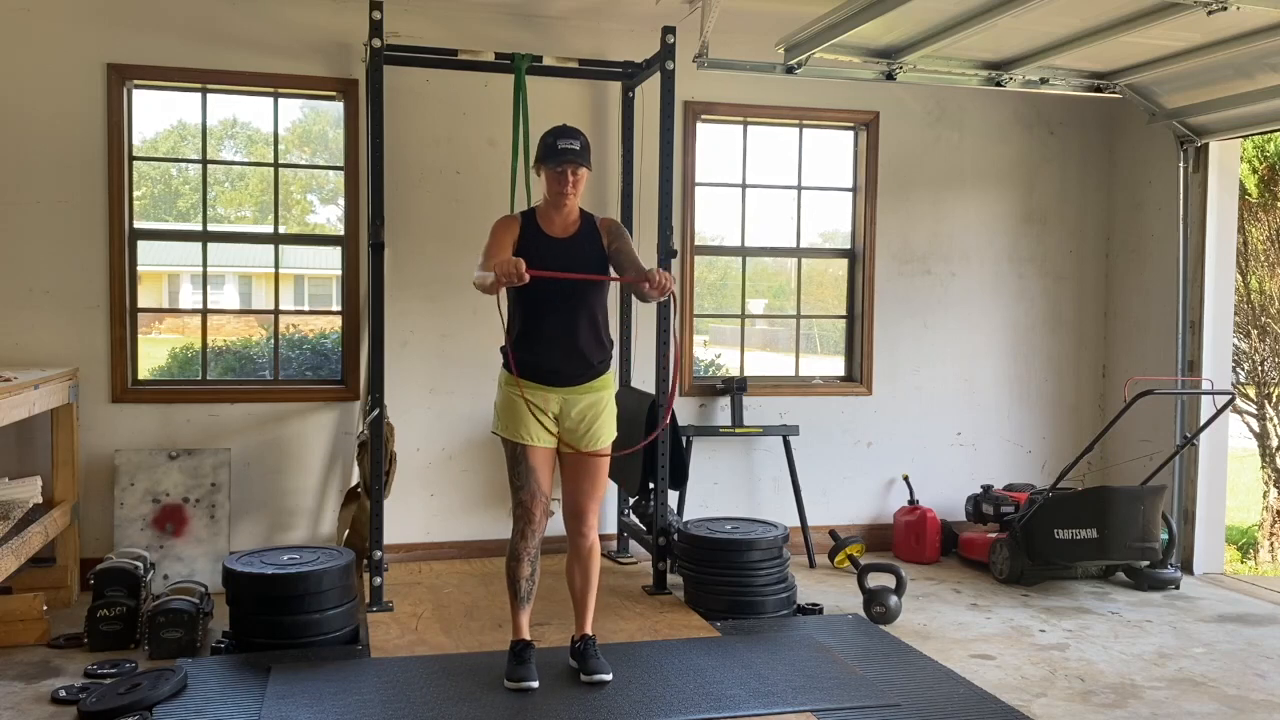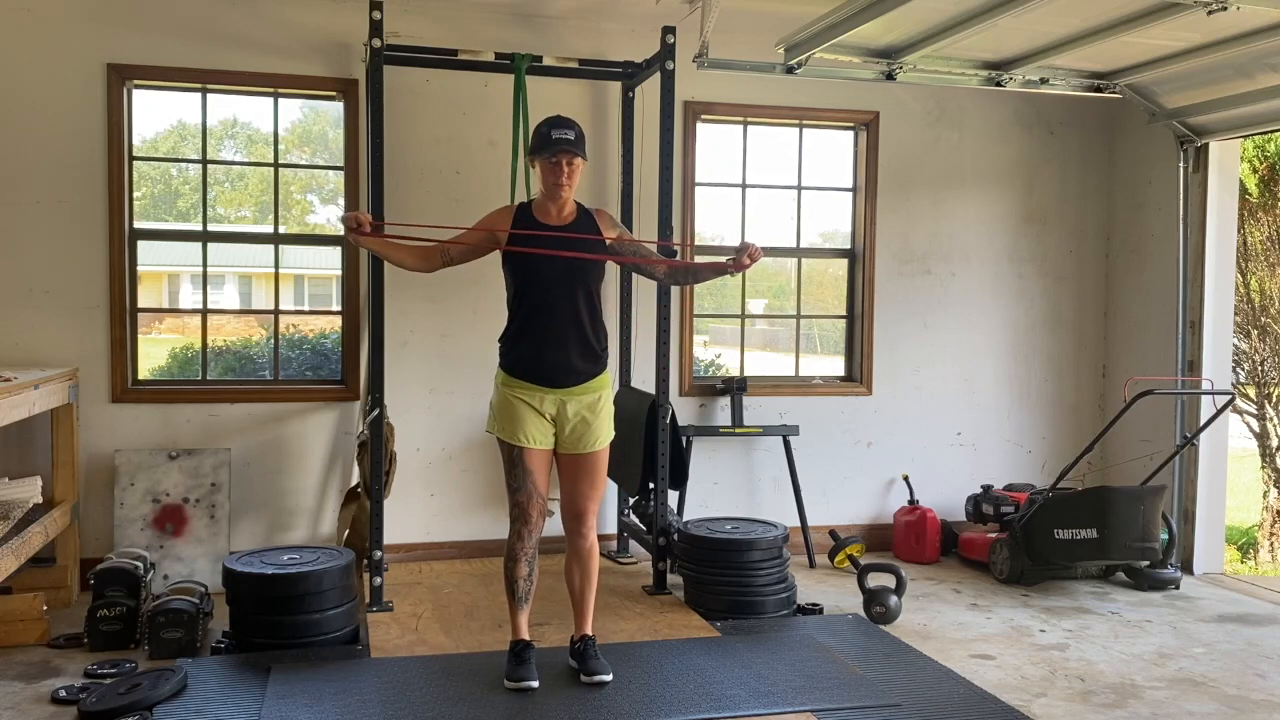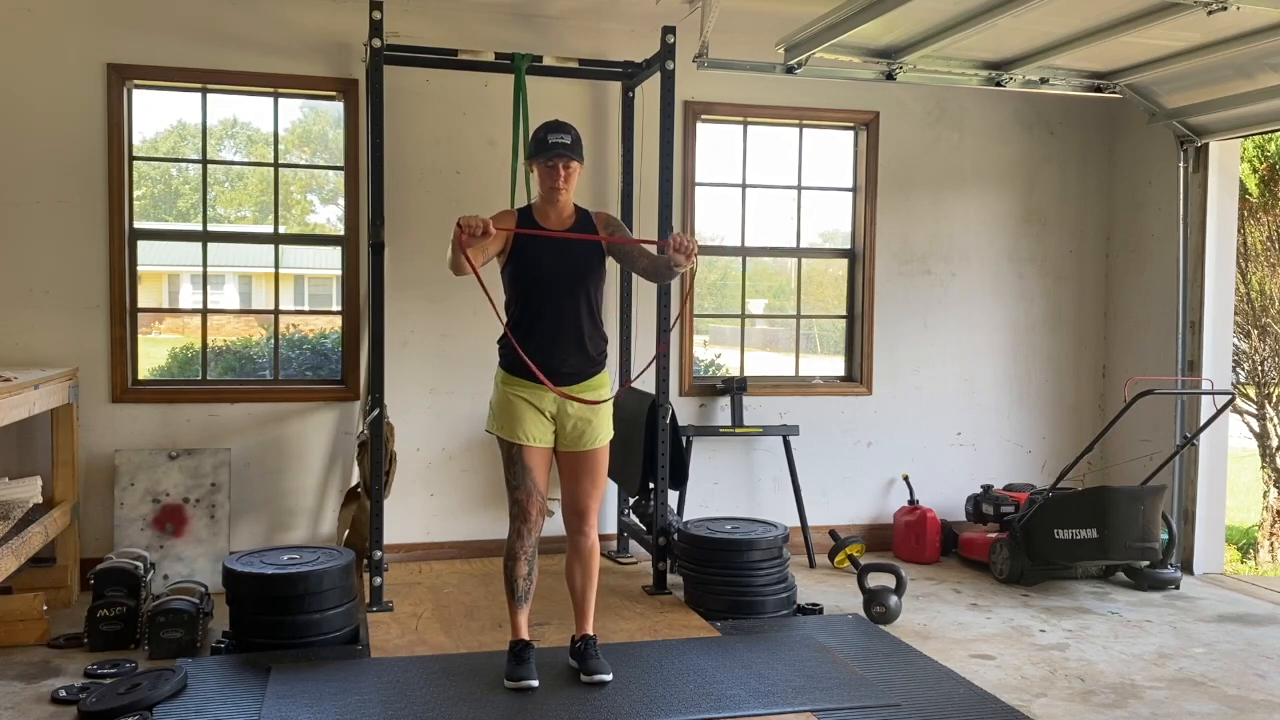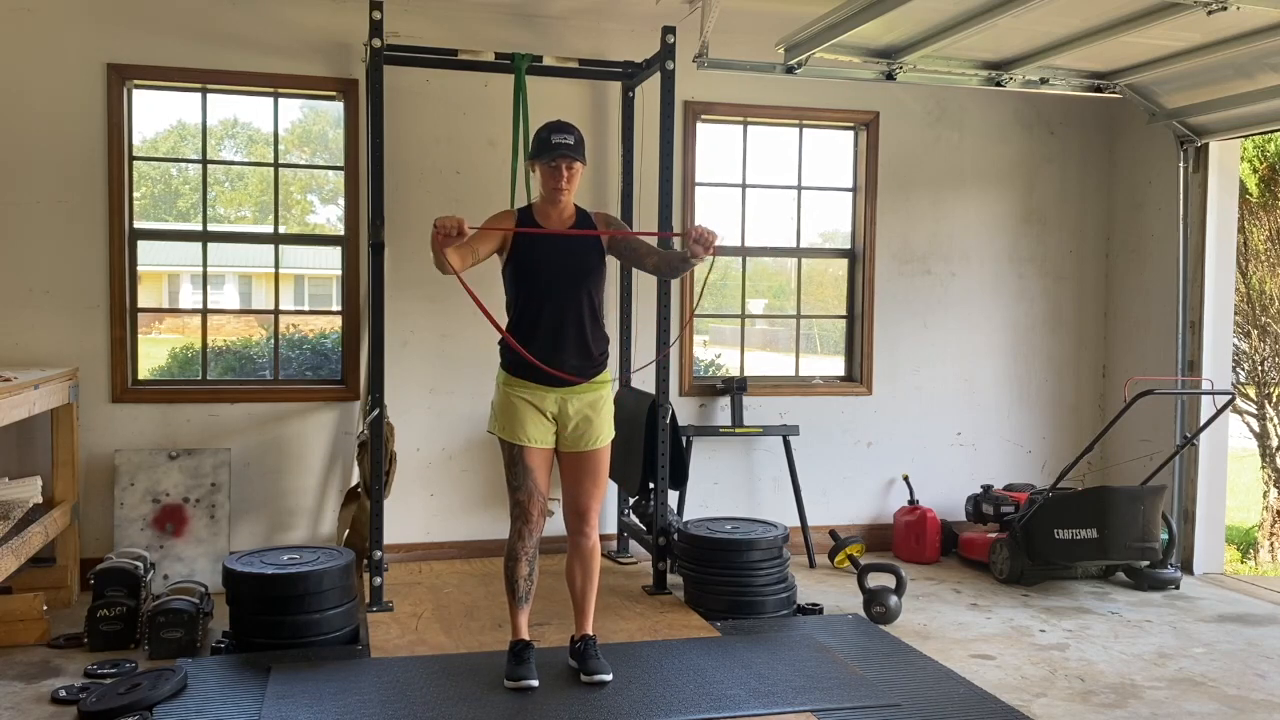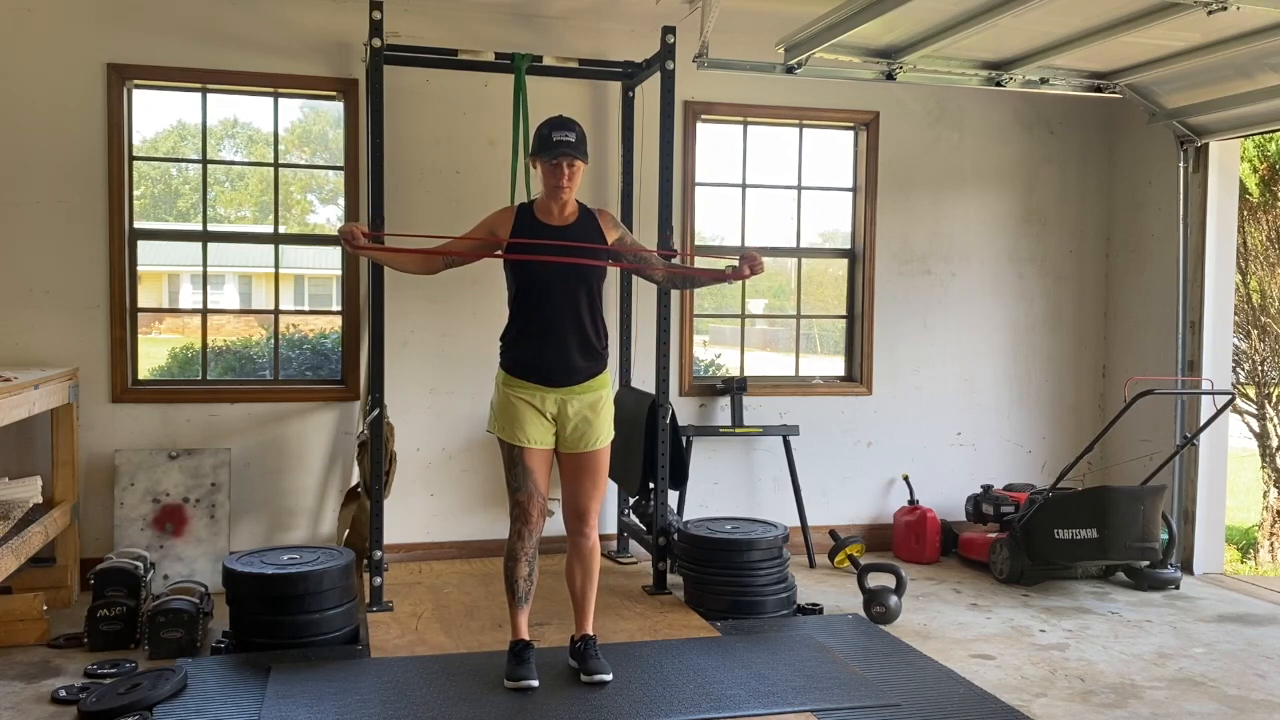
dt=1s
person 1, frame 1
left shoulder: (605, 231)
right shoulder: (513, 228)
left elbow: (640, 279)
right elbow: (483, 275)
left wrist: (656, 283)
right wrist: (498, 274)
left hip: (591, 392)
right hip: (527, 392)
left knee: (585, 524)
right knee: (530, 521)
left ankle: (584, 638)
right ankle: (521, 643)
person 1, frame 2
left shoulder: (602, 225)
right shoulder: (506, 223)
left elbow: (664, 270)
right elbow: (431, 258)
left wrist: (728, 266)
right wrist: (366, 239)
left hip: (588, 392)
right hip: (523, 391)
left knee: (583, 523)
right knee: (526, 522)
left ankle: (584, 639)
right ankle: (520, 643)
person 1, frame 3
left shoulder: (602, 226)
right shoulder: (509, 225)
left elbow: (651, 269)
right elbow: (461, 266)
left wrist: (675, 260)
right wrist: (463, 244)
left hip: (588, 391)
right hip: (524, 390)
left knee: (584, 522)
right knee: (526, 520)
left ankle: (584, 638)
right ankle: (519, 642)
person 1, frame 4
left shoulder: (602, 228)
right shoulder: (509, 225)
left elbow: (659, 264)
right elbow: (453, 261)
left wrist: (693, 252)
right wrist: (440, 242)
left hip: (588, 391)
right hip: (525, 390)
left knee: (585, 523)
right knee: (527, 520)
left ankle: (584, 638)
right ankle: (520, 642)
person 1, frame 5
left shoulder: (603, 225)
right shoulder: (507, 223)
left elbow: (663, 272)
right elbow: (434, 259)
left wrist: (729, 274)
right wrist: (368, 250)
left hip: (588, 391)
right hip: (524, 391)
left knee: (584, 523)
right knee: (526, 521)
left ankle: (584, 638)
right ankle: (519, 642)
